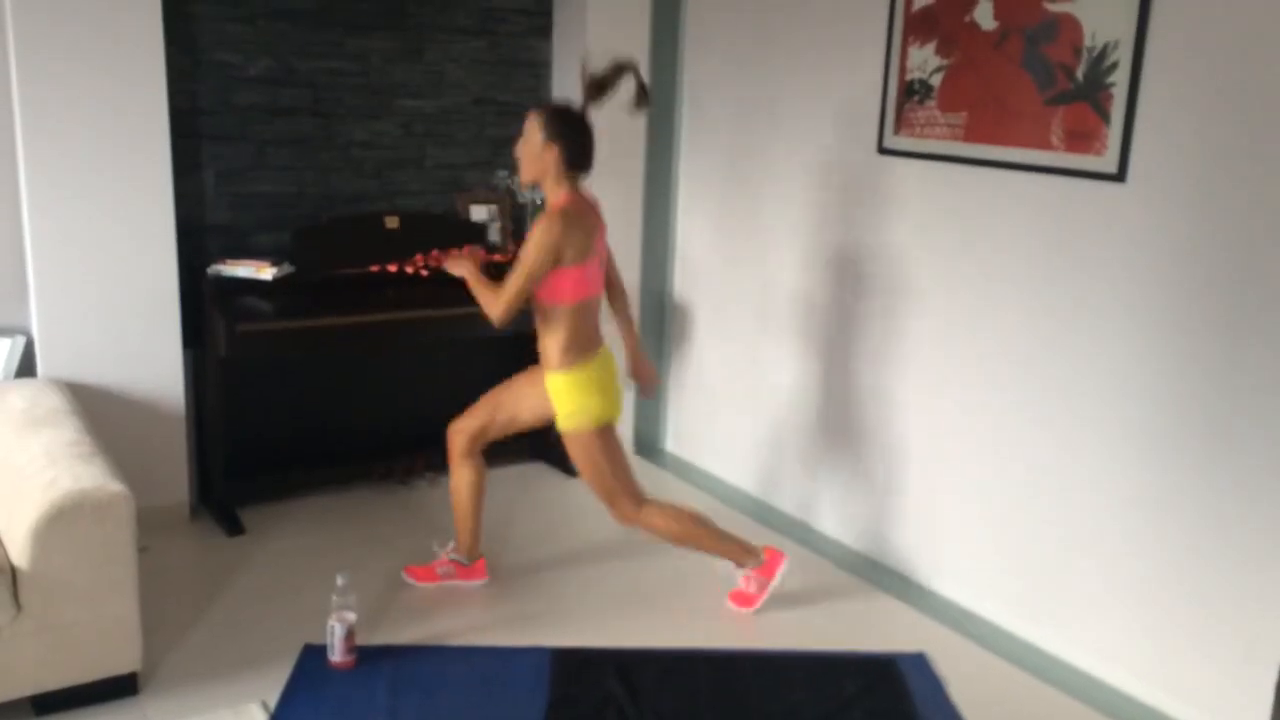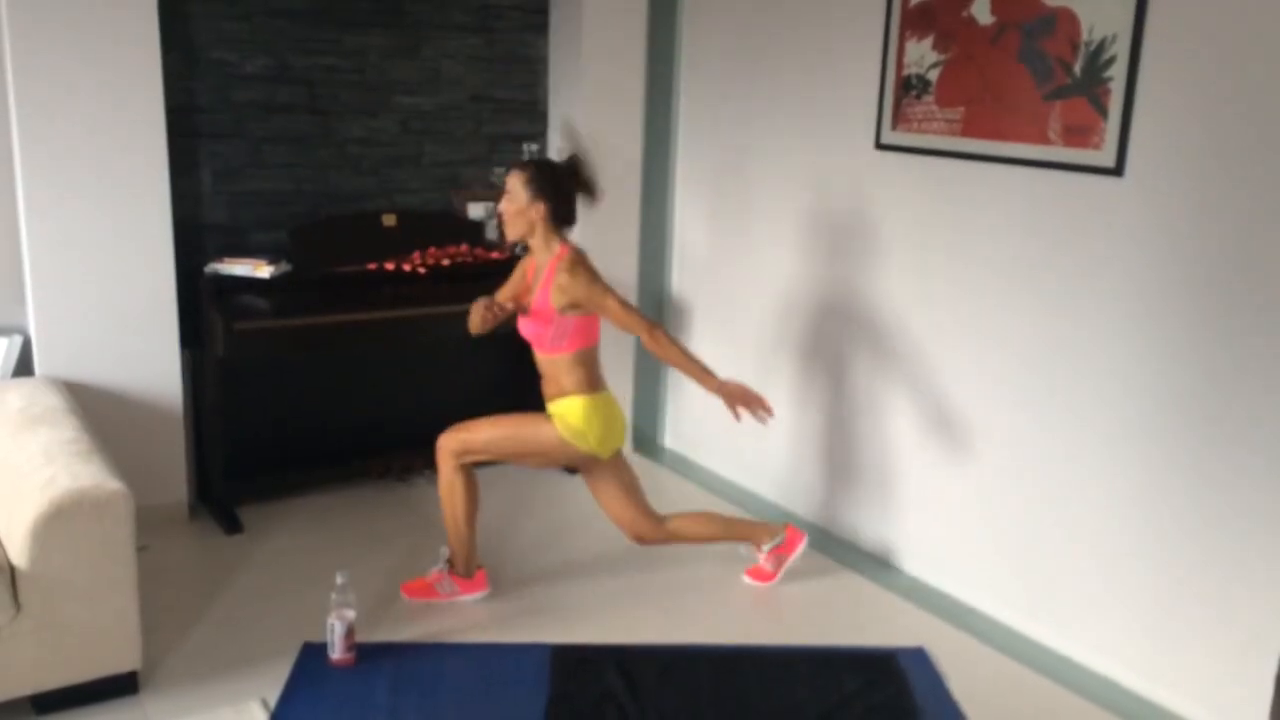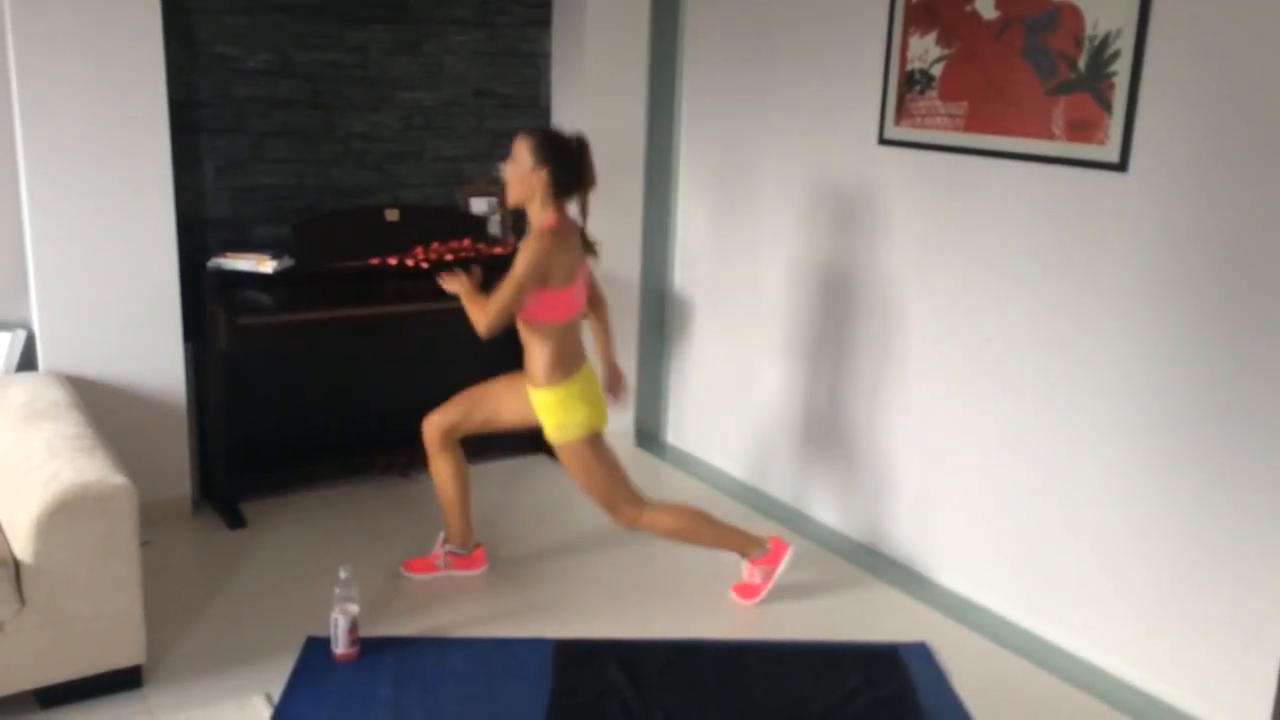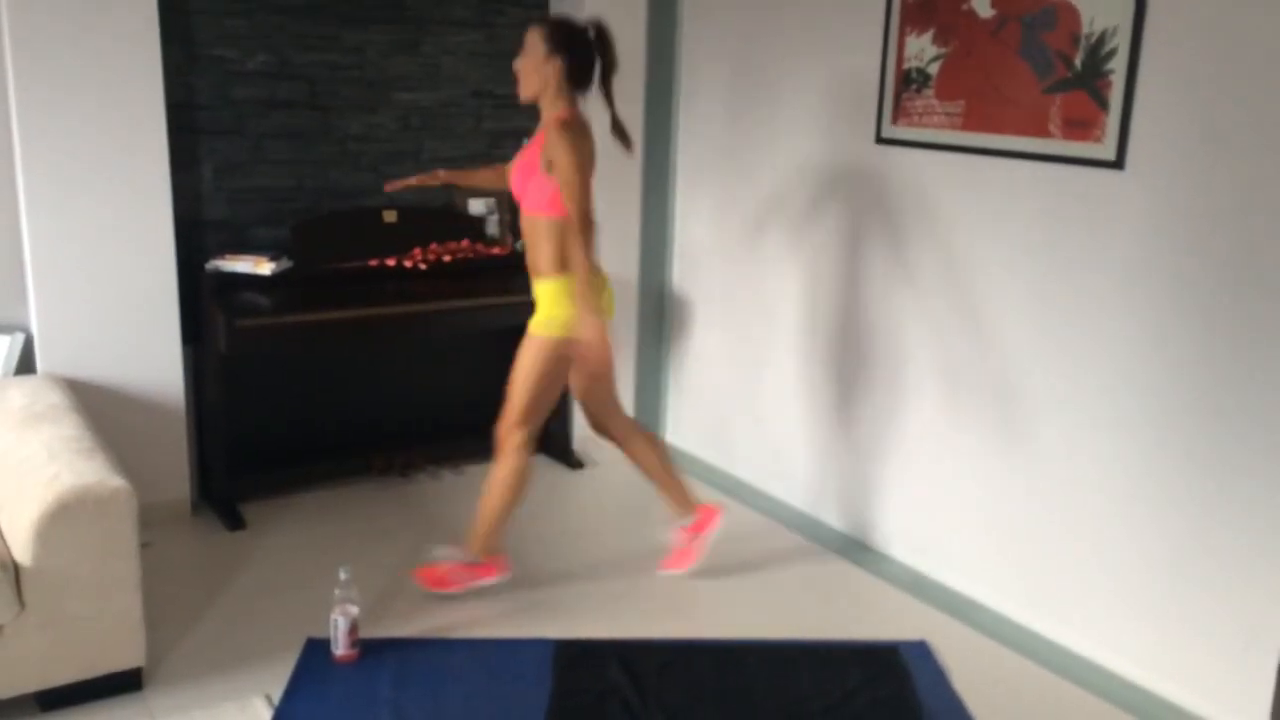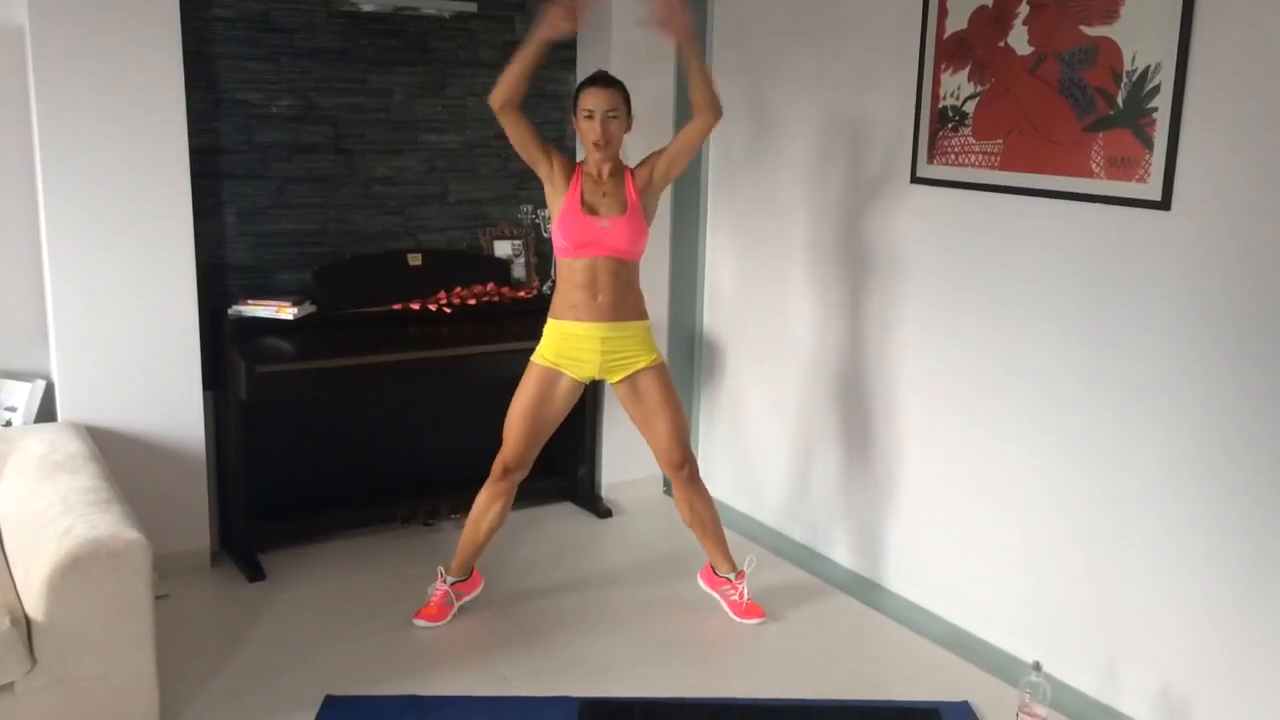
dt=1s
person 1, frame 1
left shoulder: (557, 224)
right shoulder: (581, 211)
left elbow: (502, 310)
right elbow: (612, 284)
left wrist: (471, 272)
right wrist: (634, 350)
left hip: (578, 384)
right hip: (563, 375)
left knee: (629, 509)
right knee: (462, 435)
left ankle: (755, 560)
right ankle: (465, 558)
person 1, frame 2
left shoulder: (570, 271)
right shoulder: (534, 262)
left elbow: (646, 331)
right elbow: (484, 325)
left wrist: (717, 385)
right wrist: (485, 309)
left hip: (581, 419)
right hip: (582, 417)
left knee: (451, 447)
right knee: (647, 528)
left ankle: (462, 573)
right ankle: (775, 538)
person 1, frame 3
left shoulder: (543, 243)
right shoulder: (563, 233)
left elbow: (487, 321)
right elbow: (593, 300)
left wrist: (463, 287)
right wrist: (607, 361)
left hip: (563, 400)
right hip: (546, 384)
left knee: (630, 512)
right knee: (437, 428)
left ankle: (760, 550)
right ankle: (461, 548)
person 1, frame 4
left shoulder: (563, 131)
right shoulder: (553, 130)
left elbow: (581, 224)
right elbow: (508, 176)
left wrist: (591, 311)
right wrist: (439, 177)
left hip: (567, 300)
right hip: (566, 300)
left knee: (515, 431)
right knee: (608, 420)
left ankle: (481, 556)
right ankle: (692, 513)
person 1, frame 5
left shoulder: (647, 179)
right shoulder: (557, 175)
left elbow: (708, 112)
right elbow: (502, 104)
left hip: (632, 345)
right hip: (562, 343)
left knee: (681, 465)
right knee: (508, 467)
left ankle: (725, 574)
right ankle: (457, 578)
